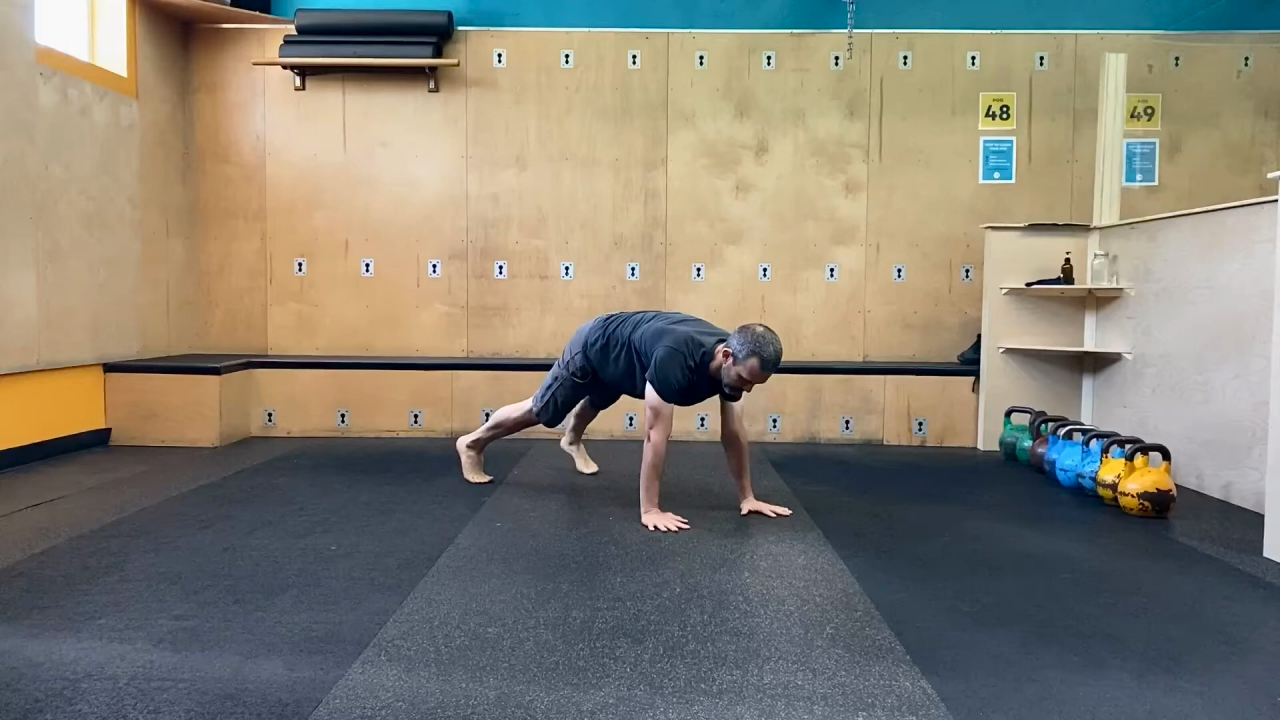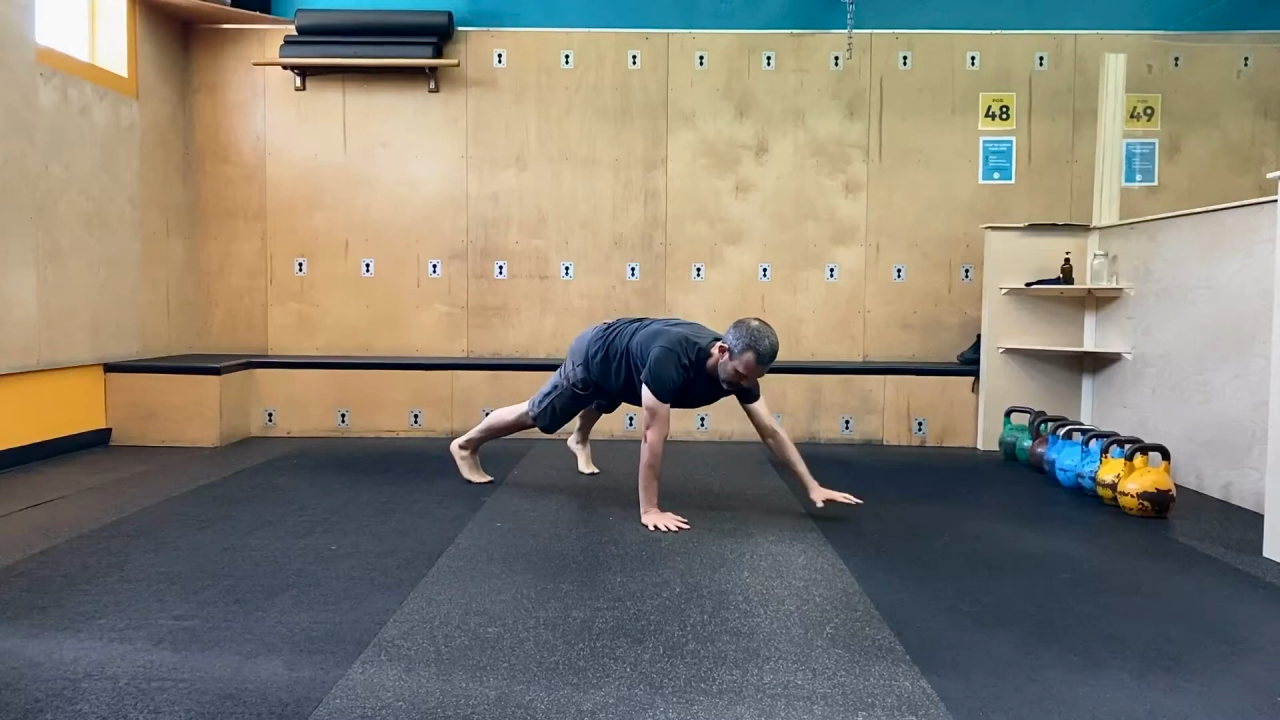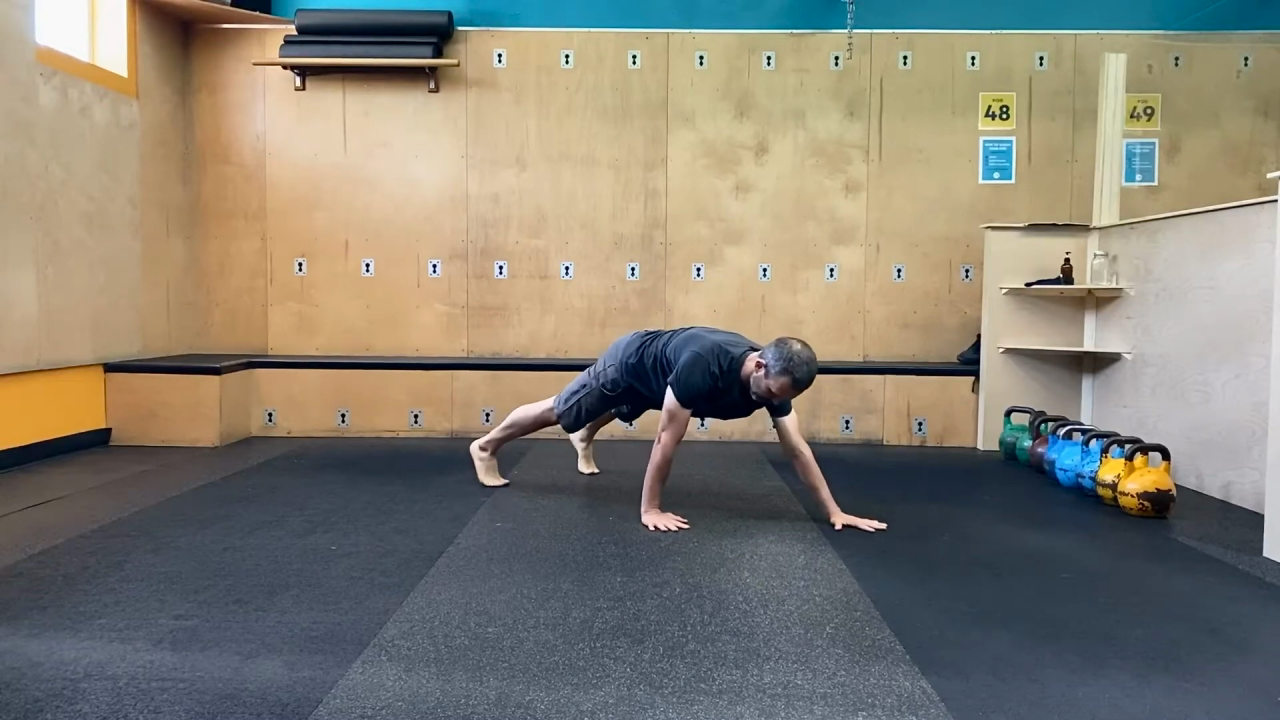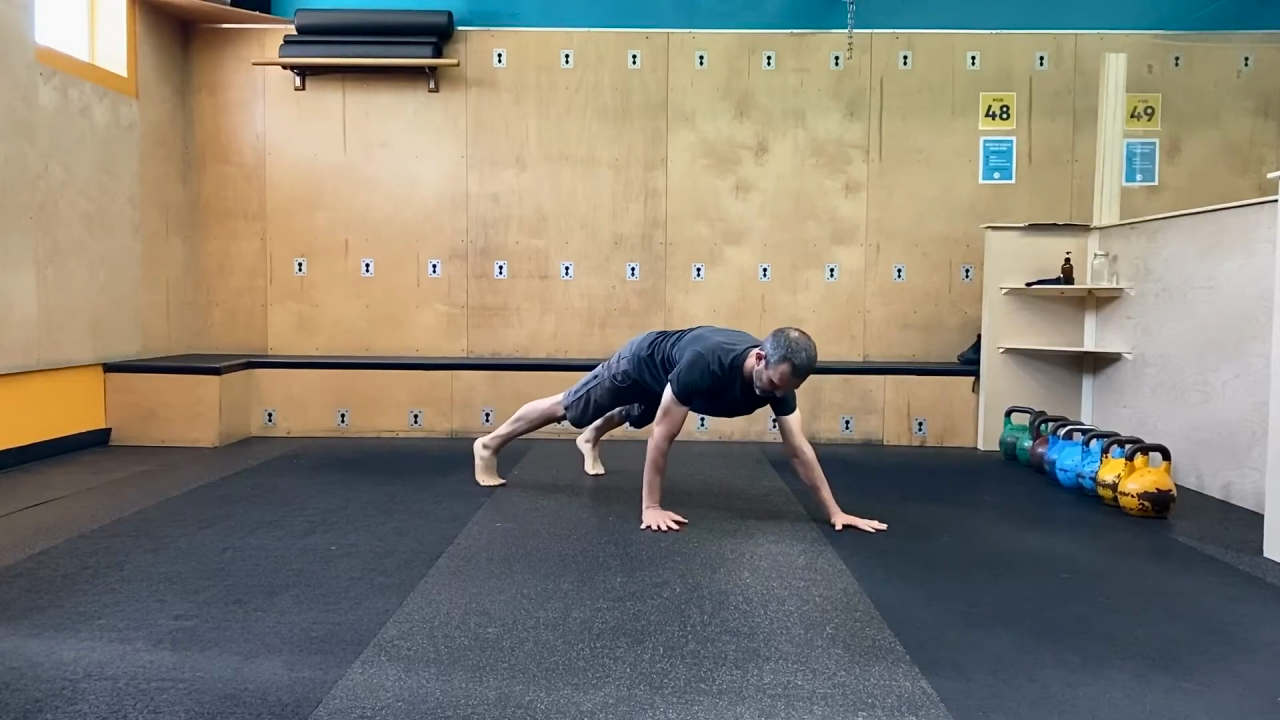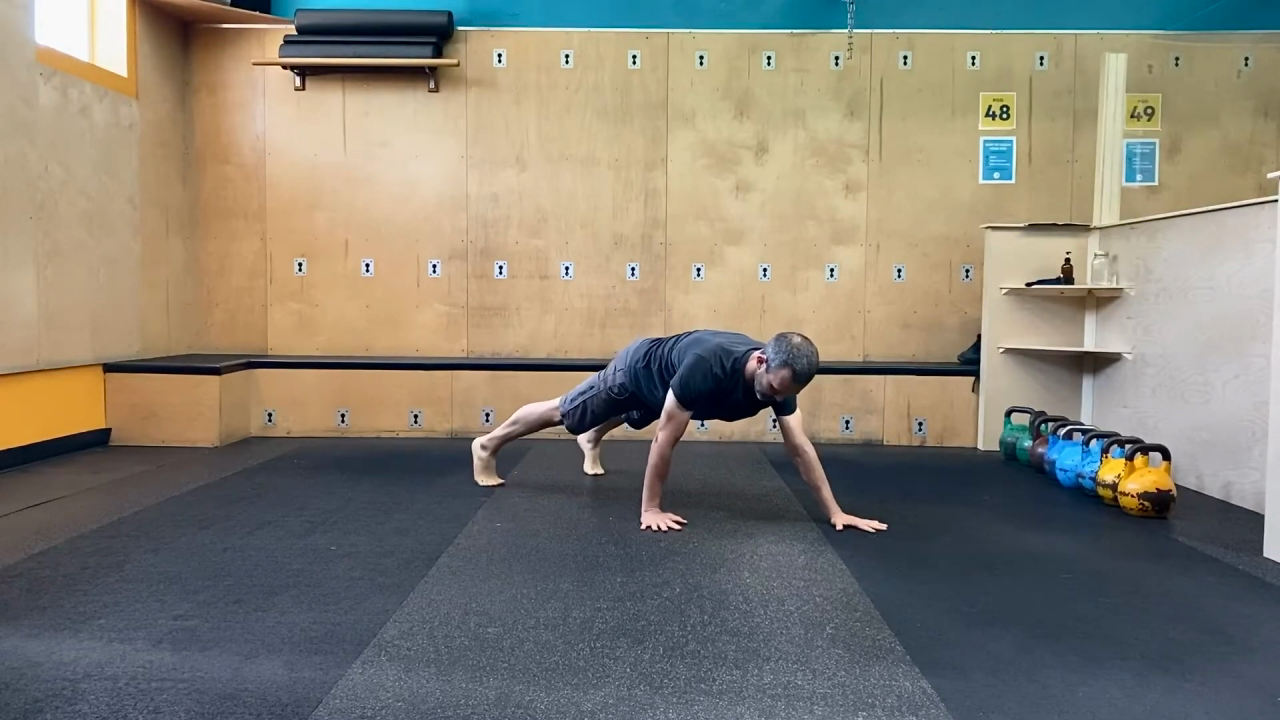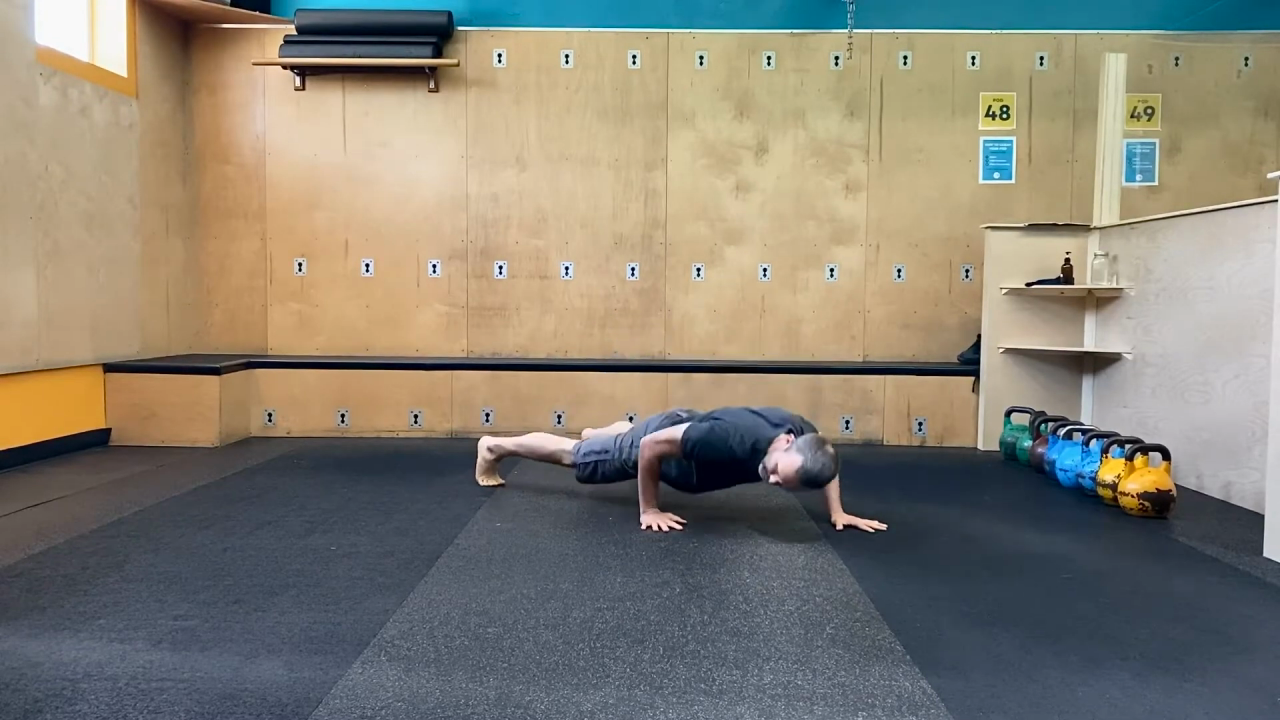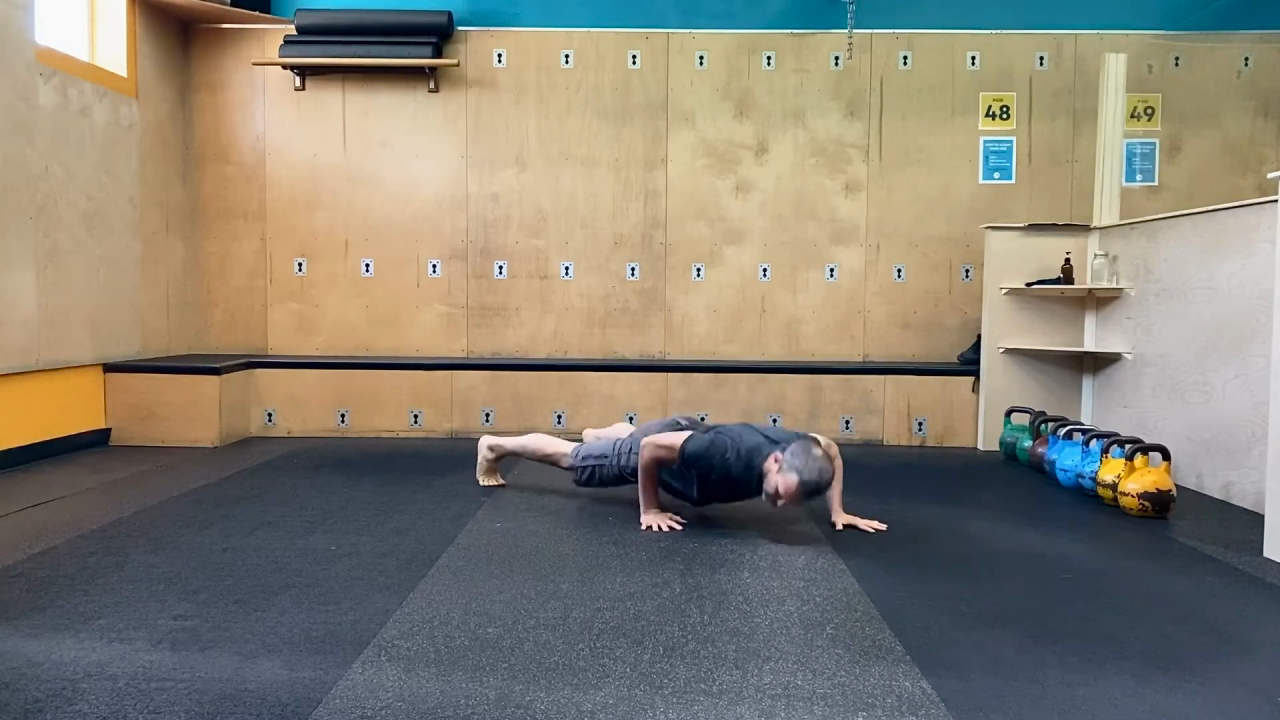
dt=0.7s
person 1, frame 1
left shoulder: (736, 360)
right shoulder: (676, 356)
left elbow: (733, 435)
right elbow: (656, 434)
left wrist: (747, 497)
right wrist: (650, 510)
left hip: (623, 348)
right hip: (594, 346)
left knee: (597, 402)
right knee: (538, 411)
left ankle: (573, 439)
right ankle: (472, 444)
person 1, frame 2
left shoulder: (739, 368)
right shoulder: (673, 359)
left elbow: (770, 430)
right elbow: (654, 436)
left wrist: (813, 486)
right wrist: (650, 511)
left hip: (621, 365)
right hip: (594, 354)
left knee: (601, 402)
right knee: (534, 415)
left ankle: (579, 440)
right ankle: (466, 446)
person 1, frame 3
left shoulder: (774, 380)
right shoulder: (703, 365)
left elbow: (796, 447)
right elbow: (667, 439)
left wrist: (834, 511)
right wrist: (650, 510)
left hip: (651, 380)
right hip: (629, 362)
left knee: (617, 411)
right knee: (558, 412)
left ankle: (584, 439)
right ankle: (486, 448)
person 1, frame 4
left shoulder: (779, 375)
right shoulder: (706, 363)
left elbow: (799, 447)
right elbow: (661, 436)
left wrist: (834, 512)
right wrist: (650, 508)
left hip: (661, 383)
right hip: (641, 362)
left knee: (632, 414)
right knee: (566, 407)
left ankle: (591, 439)
right ankle: (489, 446)
person 1, frame 5
left shoulder: (780, 378)
right shoulder: (708, 366)
left elbow: (799, 447)
right elbow: (665, 440)
left wrist: (835, 512)
right wrist: (650, 510)
left hip: (658, 388)
right hip: (637, 371)
left knee: (630, 418)
right knee: (562, 413)
left ankle: (591, 439)
right ankle: (487, 446)
person 1, frame 6
left shoulder: (802, 432)
right shoulder: (732, 443)
left elbow: (827, 452)
right elbow: (651, 447)
left wrist: (836, 510)
right wrist: (648, 511)
left hip: (687, 430)
right hip: (659, 438)
right knee: (570, 455)
left ankle: (596, 433)
right ankle: (495, 447)
person 1, frame 7
left shoulder: (800, 450)
right shoulder: (730, 458)
left elbow: (831, 448)
right elbow: (651, 446)
left wrist: (838, 511)
right wrist: (648, 510)
left hip: (690, 435)
right hip: (658, 445)
right knee: (568, 457)
left ankle: (595, 435)
right ankle: (495, 445)
